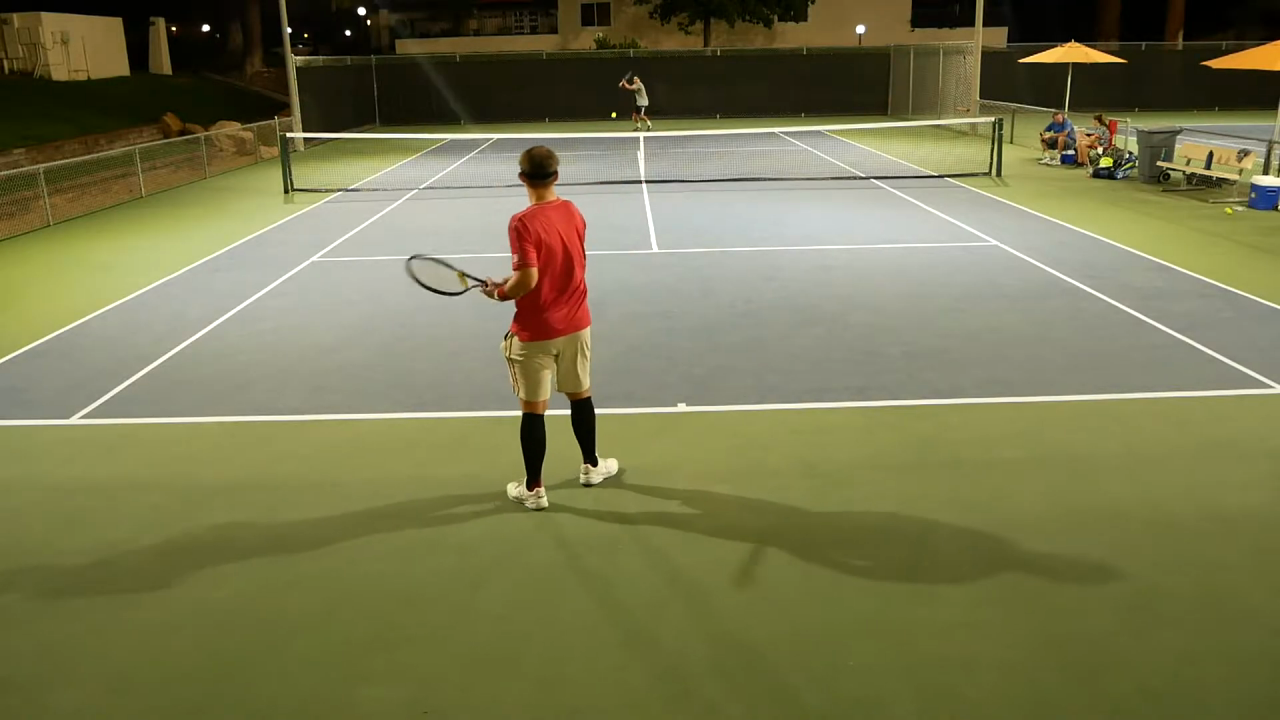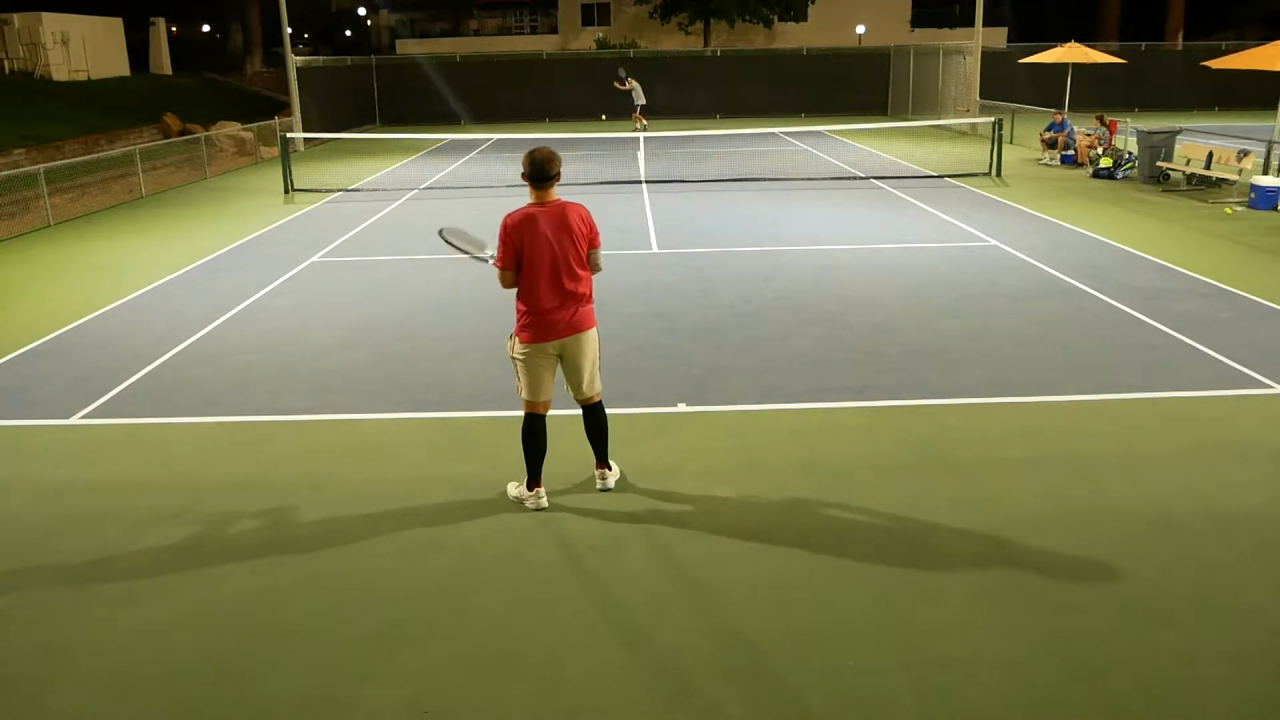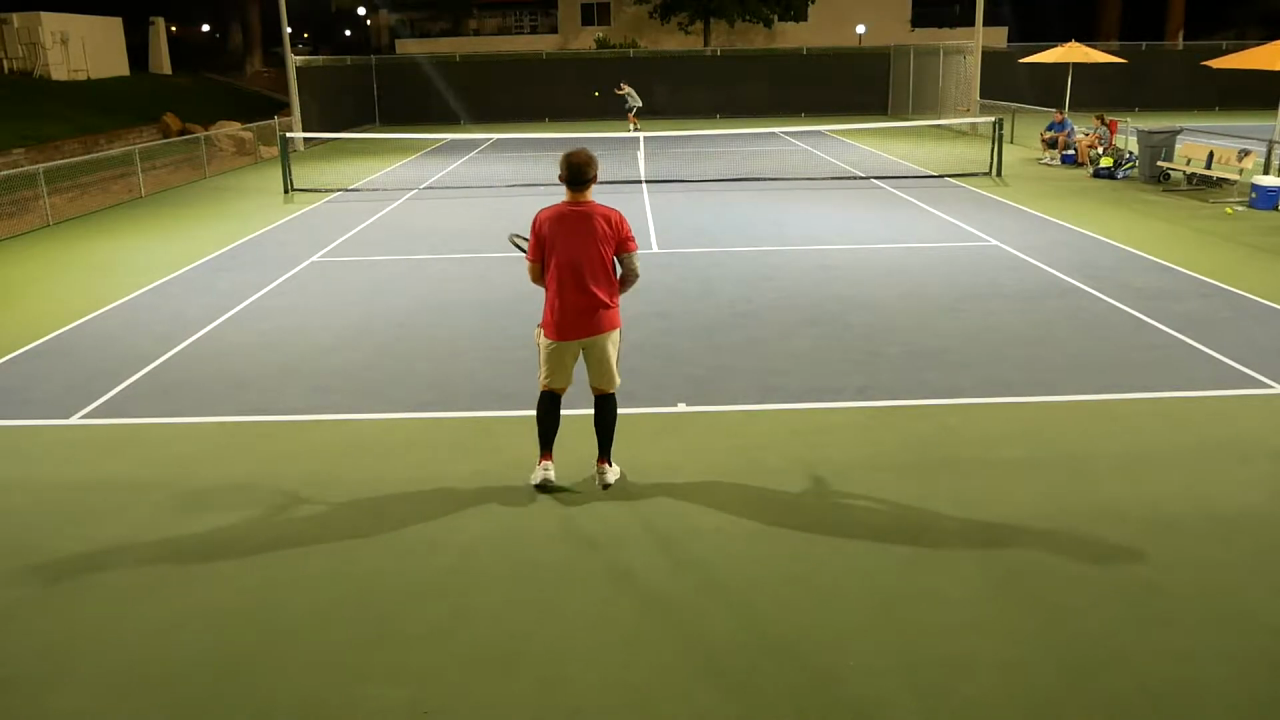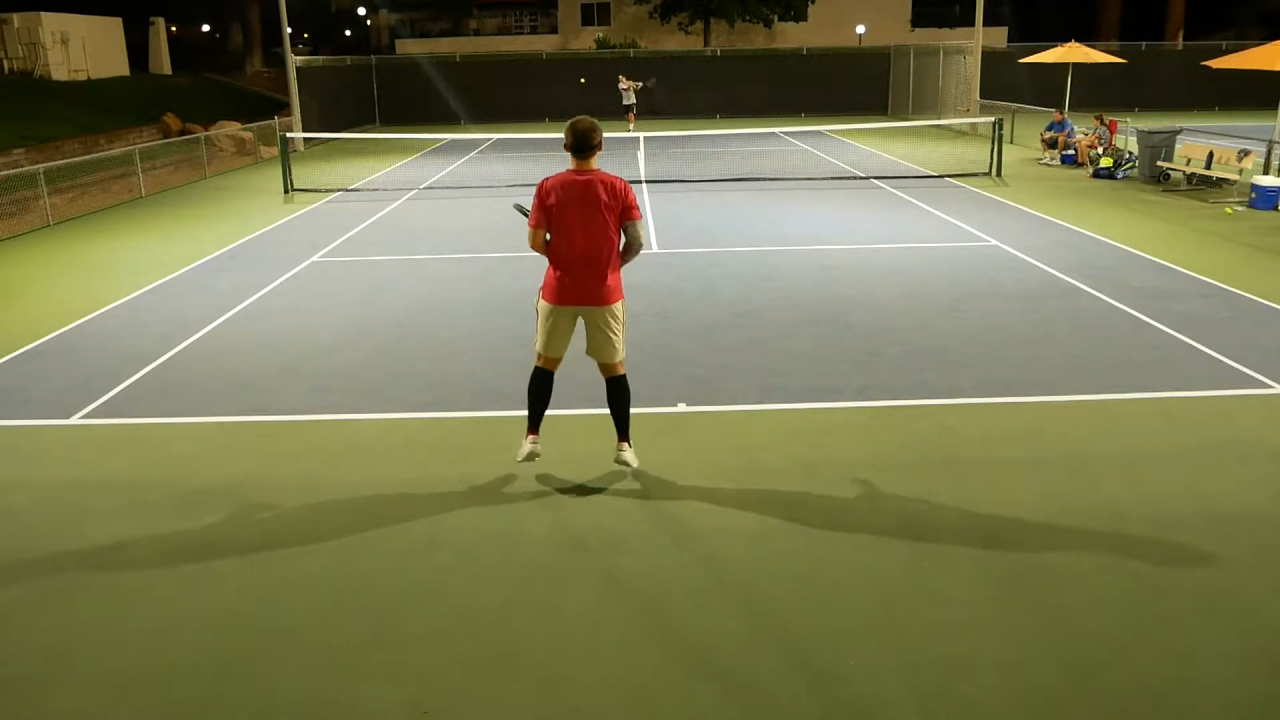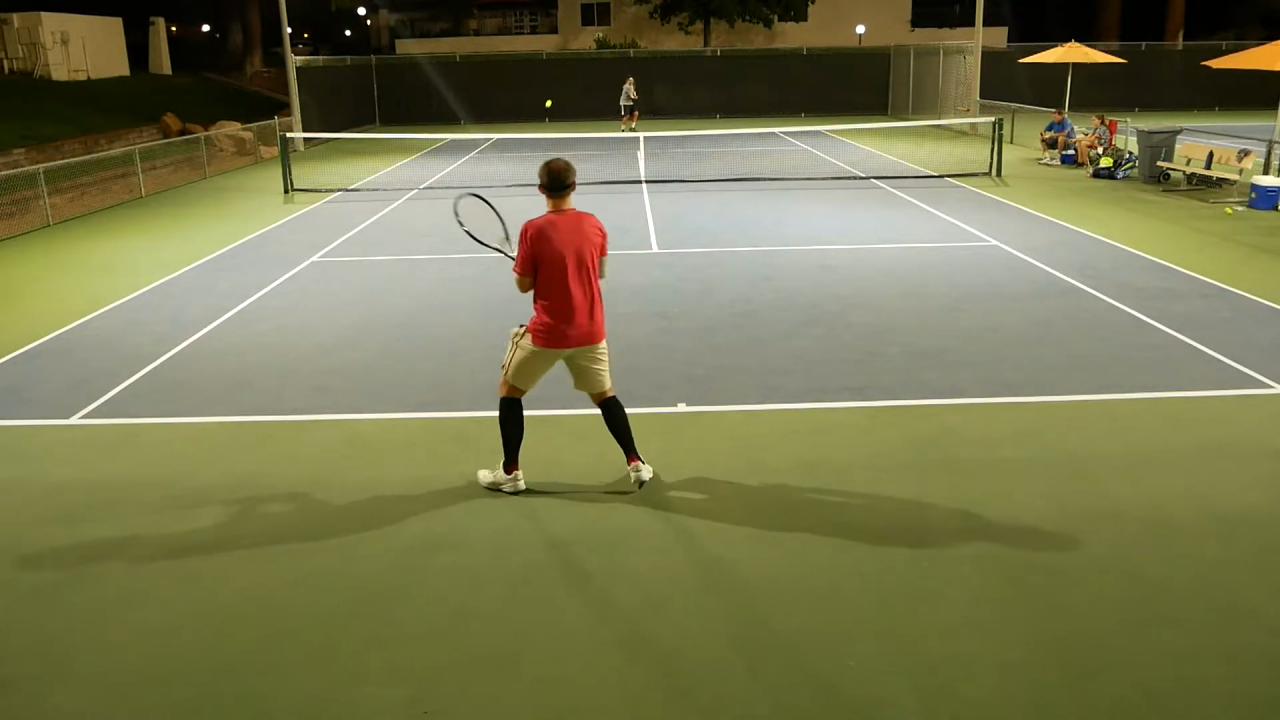
dt=0.4s
person 1, frame 1
left shoulder: (522, 223)
right shoulder: (573, 212)
left elbow: (526, 281)
left wrist: (500, 291)
left hip: (534, 331)
right hip: (576, 324)
left knee: (533, 408)
right knee: (580, 395)
left ankle: (534, 488)
right ankle: (591, 465)
person 1, frame 2
left shoulder: (513, 223)
right shoulder: (580, 214)
left elbow: (507, 281)
right elbow: (596, 266)
left hip: (535, 331)
right hip: (580, 325)
left knee: (535, 409)
right knee: (591, 399)
left ankle: (534, 488)
right ankle: (604, 469)
person 1, frame 3
left shoulder: (544, 219)
right shoulder: (613, 219)
left elbow: (535, 275)
right elbow: (632, 272)
left hip: (558, 325)
right hip: (603, 323)
left knee: (551, 391)
right knee: (605, 392)
left ankle: (545, 461)
right ankle: (604, 465)
person 1, frame 4
left shoulder: (548, 187)
right shoulder: (619, 188)
left elbow: (535, 242)
right elbow: (636, 242)
left hip: (559, 293)
right hip: (604, 294)
left knee: (545, 364)
right knee: (614, 369)
left ankle: (532, 437)
right ankle: (624, 445)
person 1, frame 5
left shoulder: (533, 229)
right shoulder: (594, 225)
left elbow: (523, 285)
left hip: (547, 333)
right hip: (589, 331)
left knee: (509, 392)
right knee: (604, 395)
left ankle: (510, 472)
right ankle: (635, 463)
